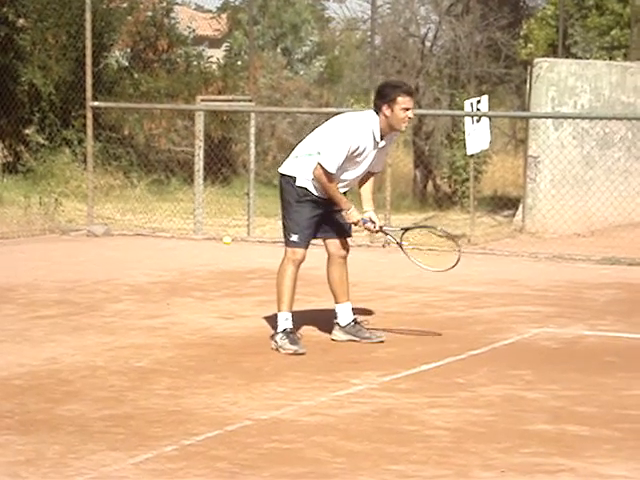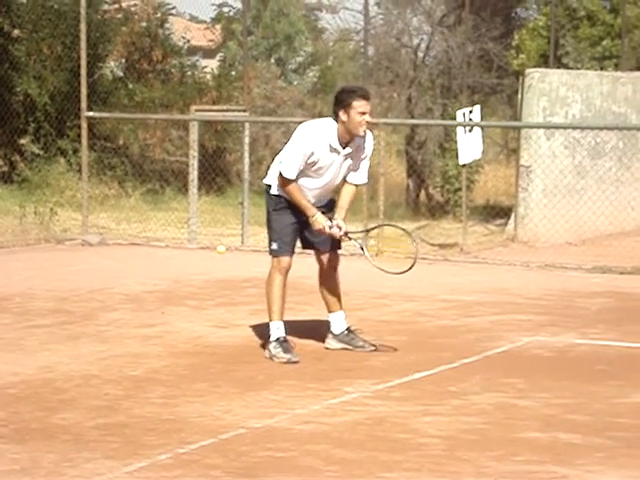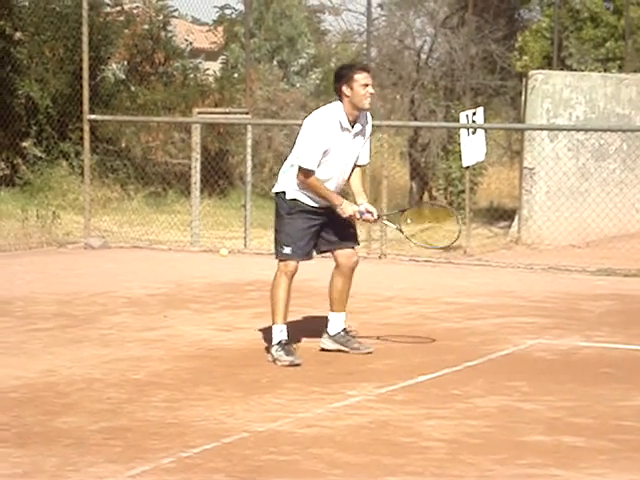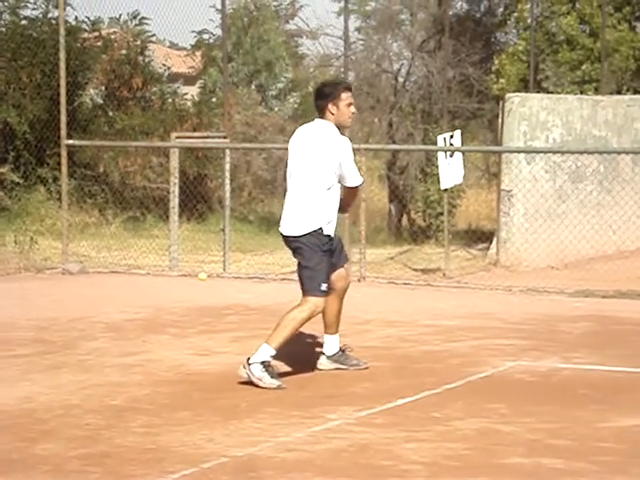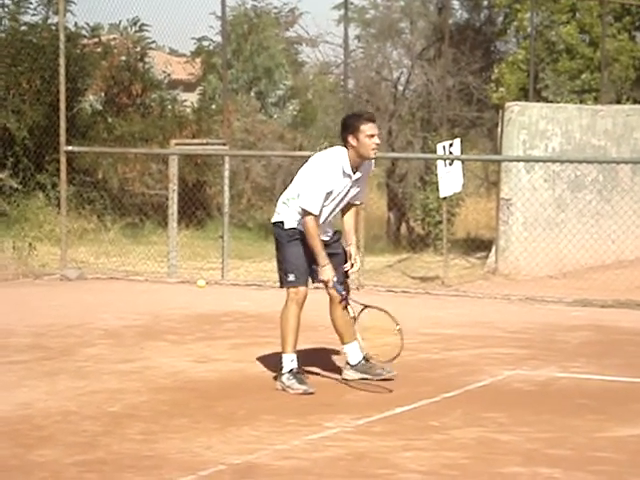
dt=1s
person 1, frame 1
left shoulder: (388, 135)
right shoulder: (352, 129)
left elbow: (369, 172)
right elbow: (321, 173)
left wrist: (368, 209)
right wrist: (347, 208)
left hip: (332, 188)
right hip: (302, 181)
left knee: (340, 251)
right knee: (295, 253)
left ankle: (345, 322)
right ankle: (283, 330)
person 1, frame 2
left shoulder: (365, 142)
right shoulder: (310, 135)
left elbow: (351, 182)
right elbow: (285, 180)
left wrist: (338, 218)
right wrist: (312, 215)
left hip: (321, 199)
right hip: (284, 194)
left knee: (329, 261)
right knee: (282, 262)
left ankle: (338, 331)
right ankle: (276, 338)
person 1, frame 3
left shoulder: (365, 121)
right shoulder: (320, 123)
left elbow: (356, 165)
right elbow: (304, 175)
left wrist: (361, 201)
right wrist: (340, 203)
left hip: (330, 201)
right hip: (296, 198)
left knee: (347, 259)
right knee: (288, 266)
left ankle: (335, 332)
right ankle: (279, 341)
person 1, frame 4
left shoulder: (301, 133)
right shoulder: (338, 143)
right elbow: (351, 189)
left wrist: (334, 201)
right wrist: (343, 205)
left hip: (313, 226)
right hip: (311, 230)
left knee: (340, 282)
right knee: (313, 303)
left ankle: (331, 352)
right ankle: (258, 361)
person 1, frame 5
left shoulder: (366, 166)
right shoulder: (324, 166)
right elbow: (308, 219)
left wrist: (351, 244)
right wrist: (323, 263)
left hip: (323, 231)
right hip: (293, 226)
left knee: (338, 294)
right knee: (297, 294)
left ankle: (356, 363)
right ankle: (288, 371)
